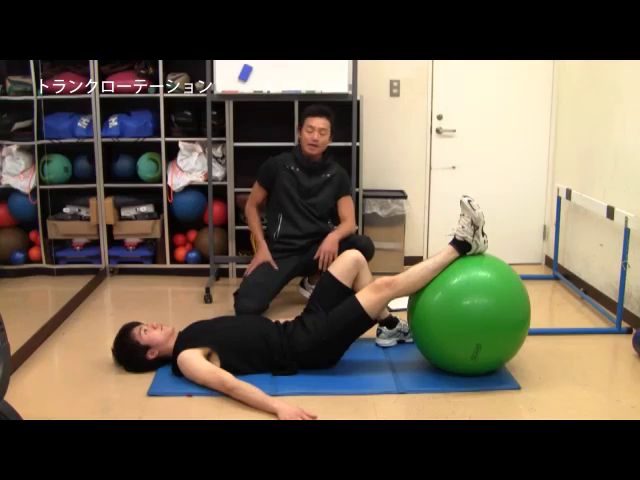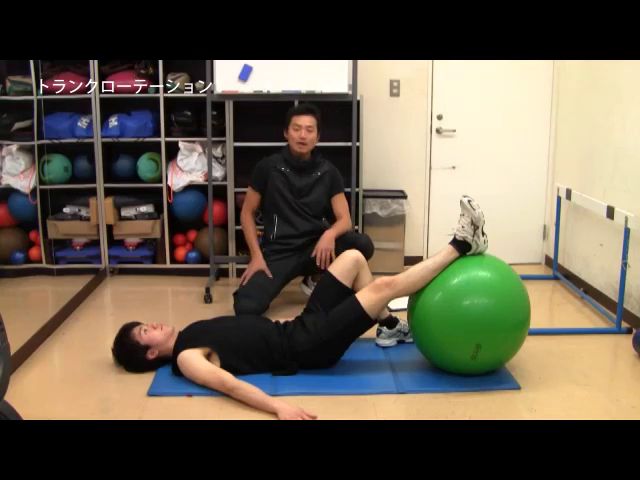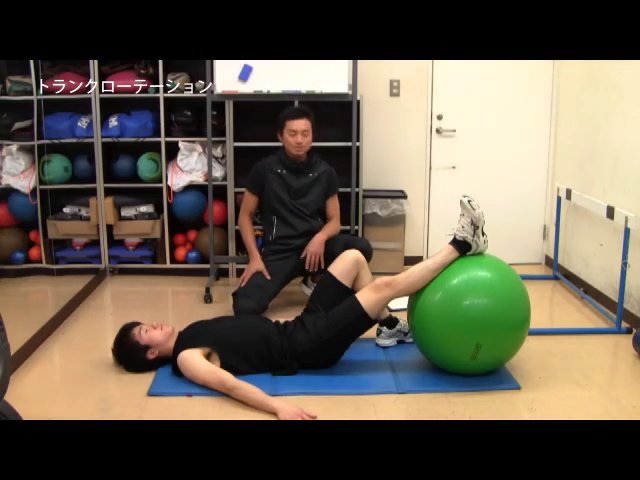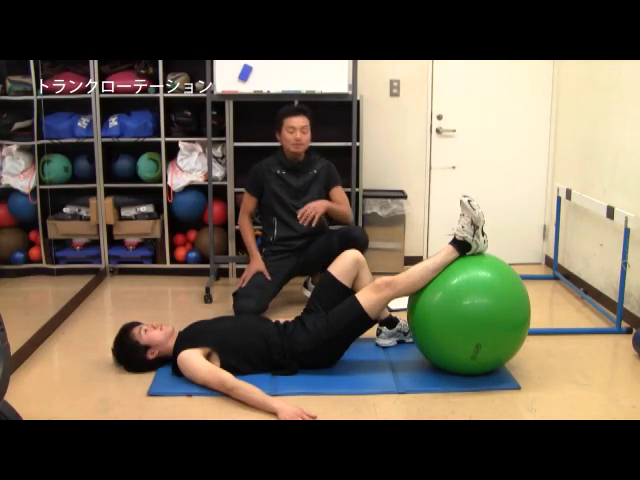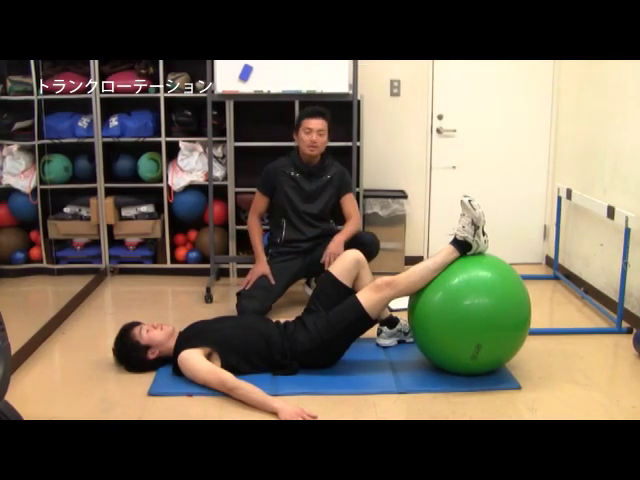
dt=0.4s
person 1, frame 1
left shoulder: (190, 333)
right shoulder: (186, 358)
right elbow: (228, 383)
right wrist: (277, 406)
left hip: (298, 327)
right hip: (305, 348)
left knee: (354, 257)
right knee: (384, 285)
right ankle: (461, 246)
person 1, frame 2
left shoulder: (189, 334)
right shoulder: (186, 358)
right elbow: (227, 382)
right wrist: (277, 406)
left hip: (298, 327)
right hip: (306, 348)
left knee: (353, 257)
right knee: (384, 286)
right ankle: (461, 245)
person 1, frame 3
left shoulder: (190, 333)
right shoulder: (186, 358)
right elbow: (228, 383)
right wrist: (277, 406)
left hip: (298, 327)
right hip: (305, 348)
left knee: (354, 257)
right knee: (384, 285)
right ankle: (461, 245)
person 1, frame 4
left shoulder: (190, 333)
right shoulder: (186, 358)
right elbow: (227, 382)
right wrist: (278, 406)
left hip: (297, 327)
right hip: (306, 348)
left knee: (353, 257)
right knee: (384, 286)
right ankle: (461, 244)
person 1, frame 5
left shoulder: (191, 333)
right shoulder: (187, 358)
right elbow: (228, 382)
right wrist: (277, 406)
left hip: (298, 327)
right hip: (306, 348)
left knee: (354, 257)
right knee: (384, 285)
right ankle: (462, 245)
person 2, frame 1
left shoulder: (337, 175)
right shoulder: (277, 166)
left elbow: (349, 222)
right elbow: (252, 206)
left wrist: (334, 237)
right wrist: (262, 247)
left hip: (318, 248)
right hip: (280, 250)
left knee: (364, 246)
right knee: (246, 307)
left ankle: (314, 281)
person 2, frame 2
left shoulder: (328, 172)
right shoulder: (267, 167)
left elbow: (345, 220)
right elbow: (247, 213)
left wrist: (330, 234)
right wrist: (256, 255)
left hip: (316, 247)
right hip: (278, 251)
left knee: (363, 245)
right knee: (246, 308)
left ankle: (317, 279)
person 2, frame 3
left shoulder: (325, 172)
right shoulder: (264, 170)
left elbow: (334, 221)
right elbow: (245, 216)
left wrist: (320, 238)
right wrist: (255, 257)
left hip: (314, 246)
right hip: (278, 251)
left knee: (362, 249)
right knee: (245, 308)
left ankle: (316, 280)
person 2, frame 4
left shoulder: (324, 168)
right shoulder: (263, 170)
left elbow: (348, 216)
right elbow: (245, 216)
left wrist: (325, 204)
right wrist: (255, 257)
left hip: (315, 246)
right hip: (277, 252)
left knee: (356, 236)
right knee: (245, 308)
left ankle: (318, 280)
person 2, frame 5
left shoulder: (337, 173)
right shoulder: (276, 171)
left elbow: (354, 219)
right elbow: (254, 216)
left wrist: (339, 239)
right wrist: (261, 260)
left hip: (321, 248)
right hip: (283, 253)
left knee: (369, 243)
right knee: (249, 309)
